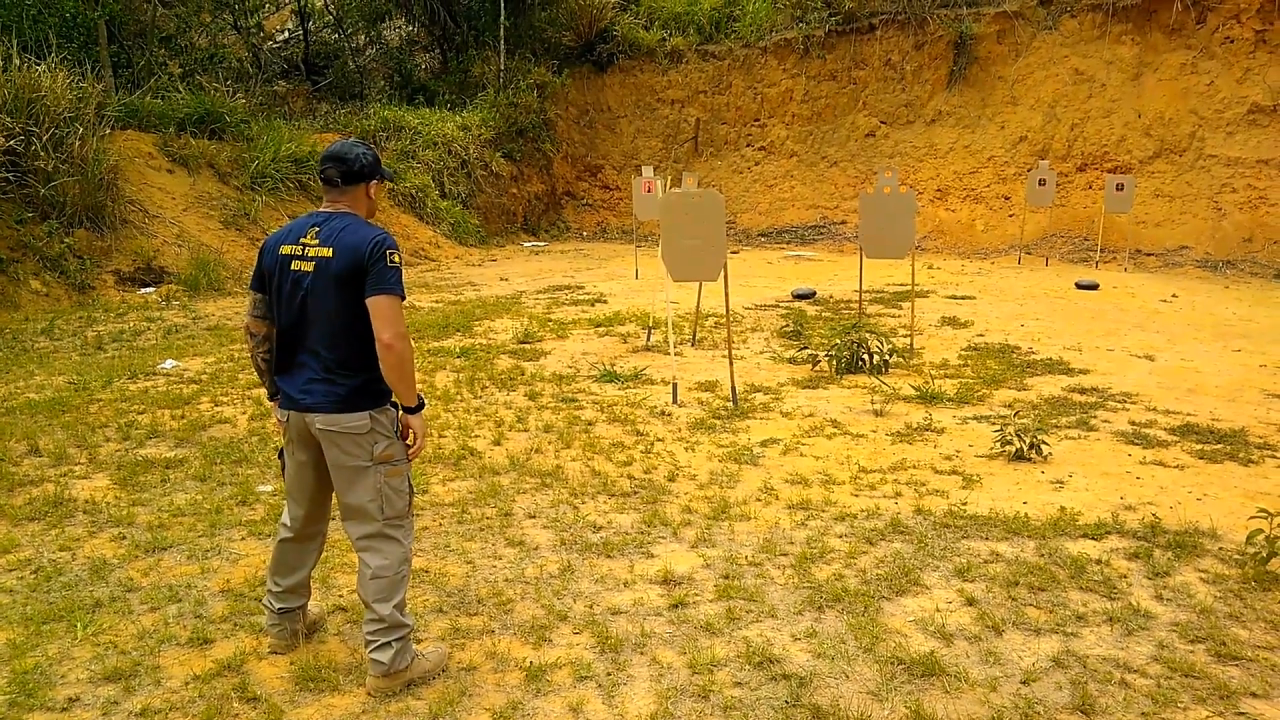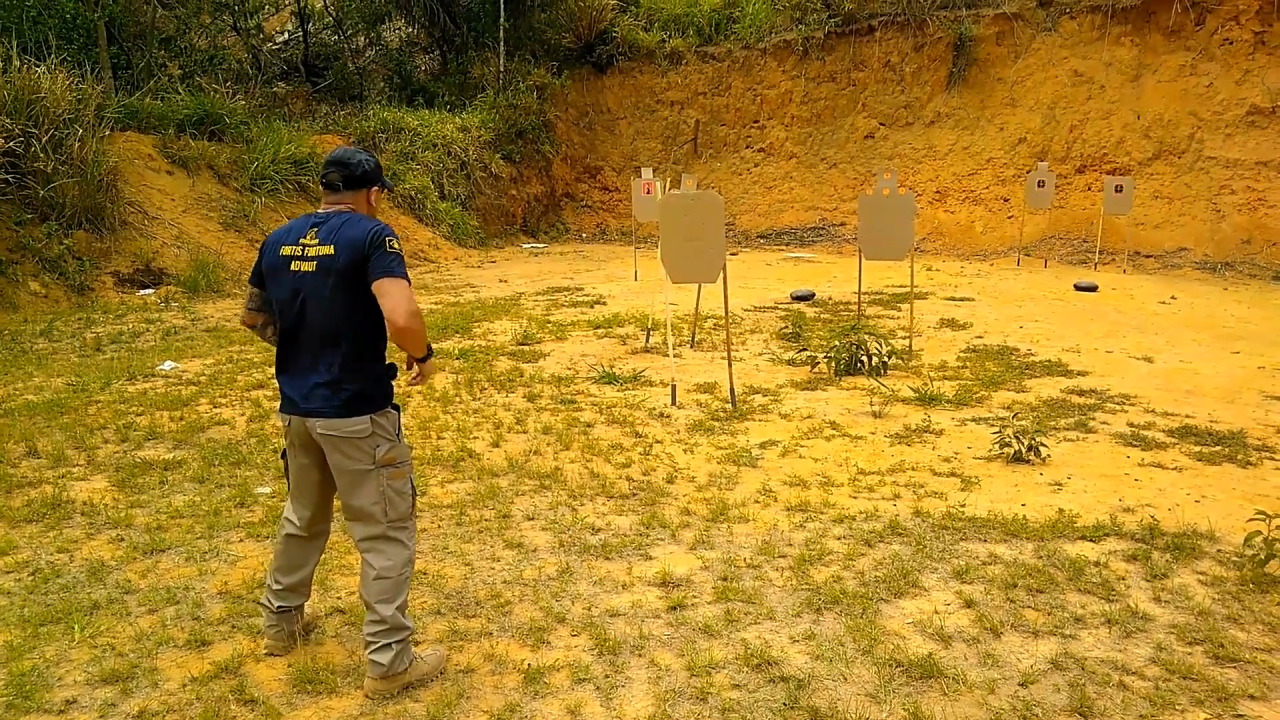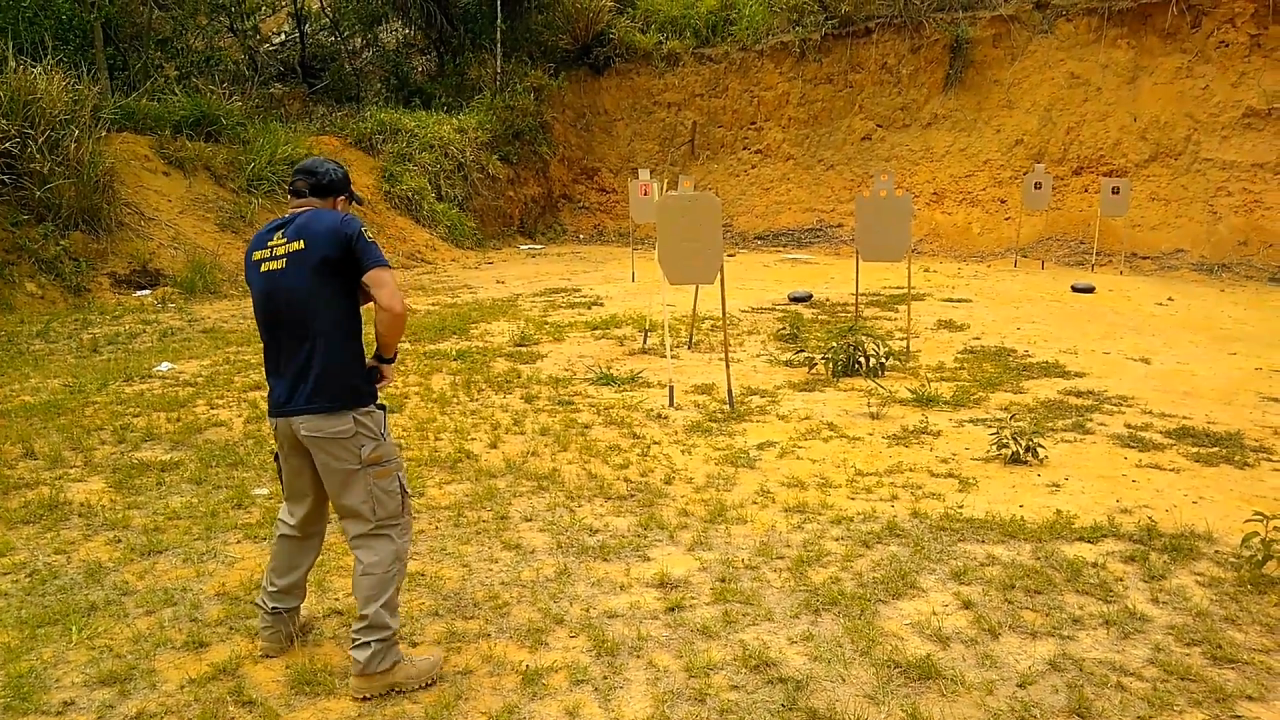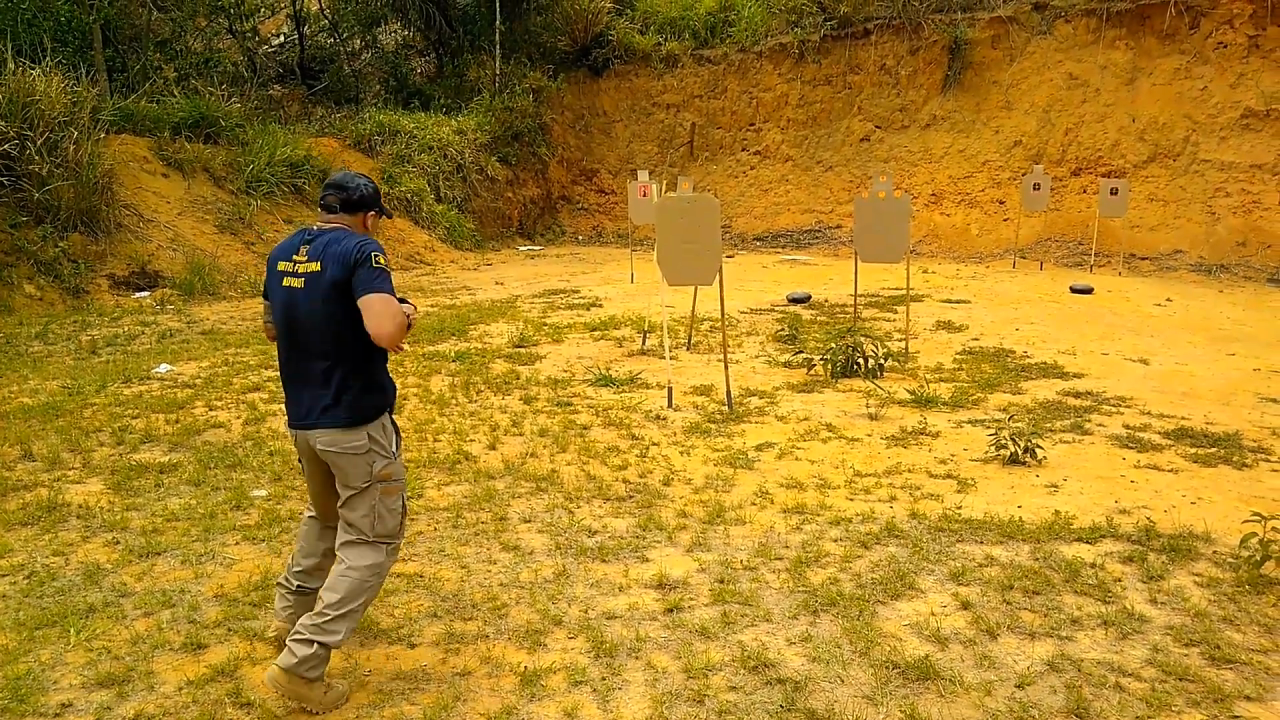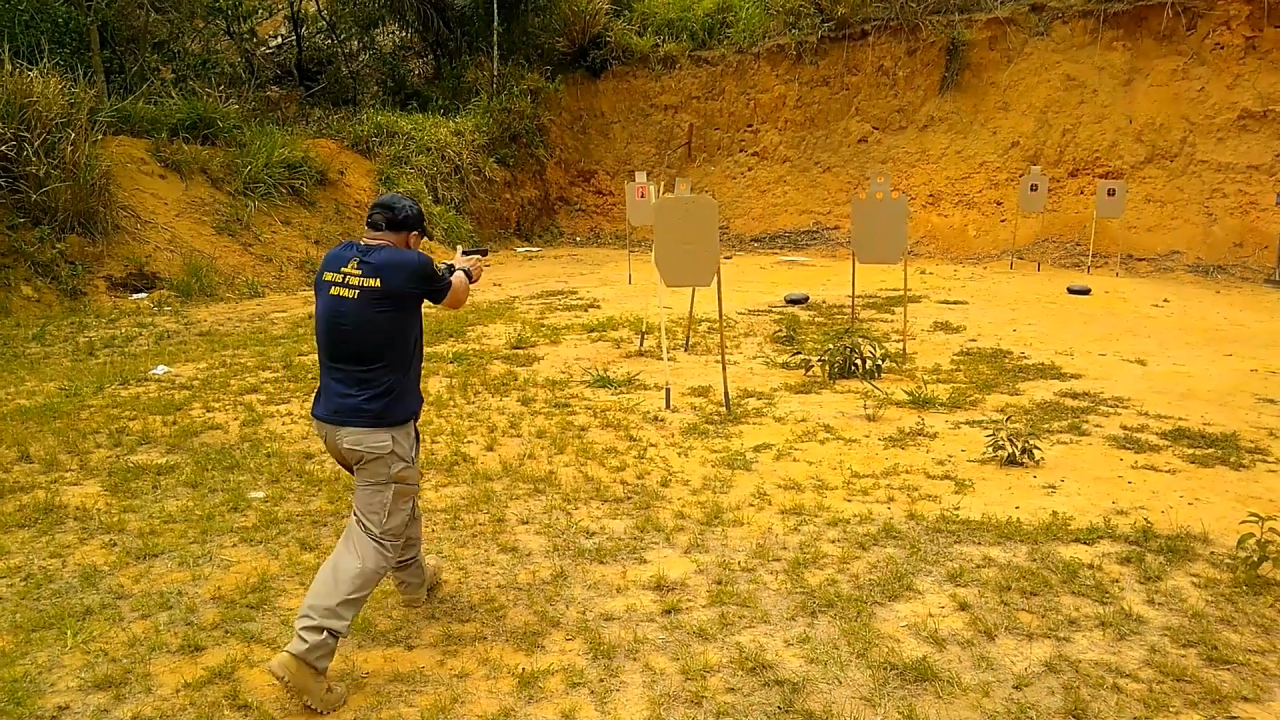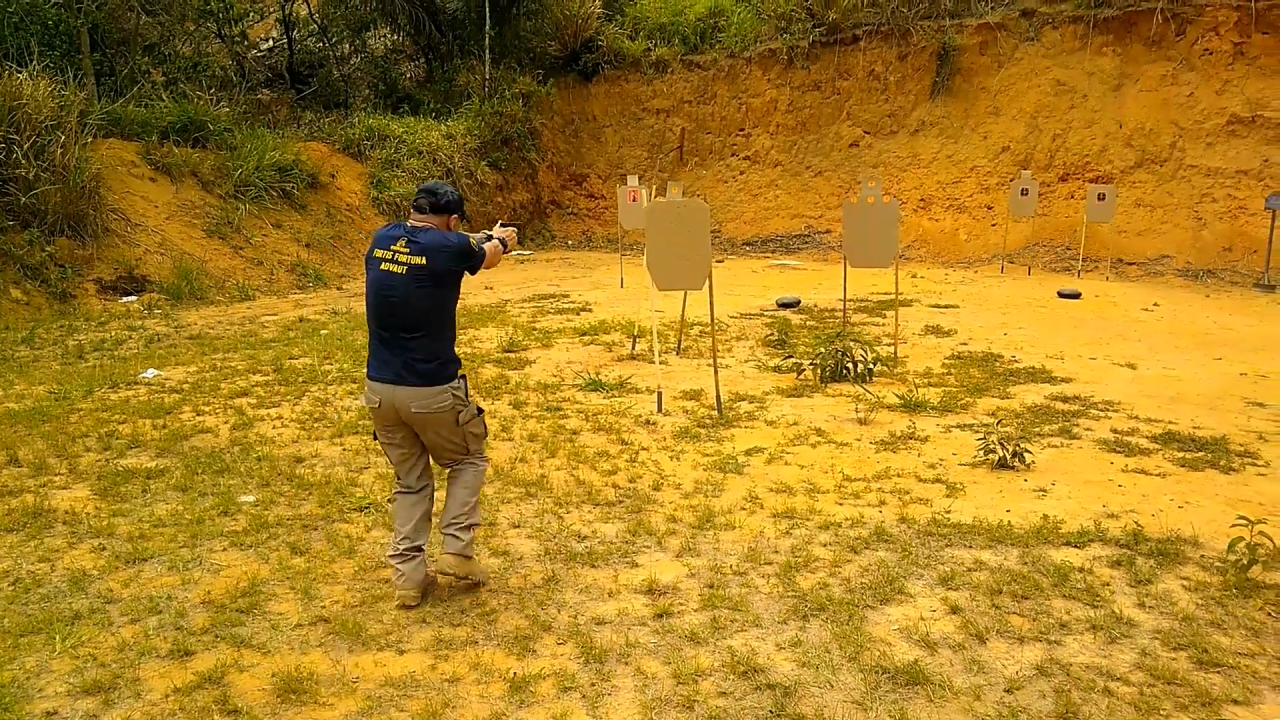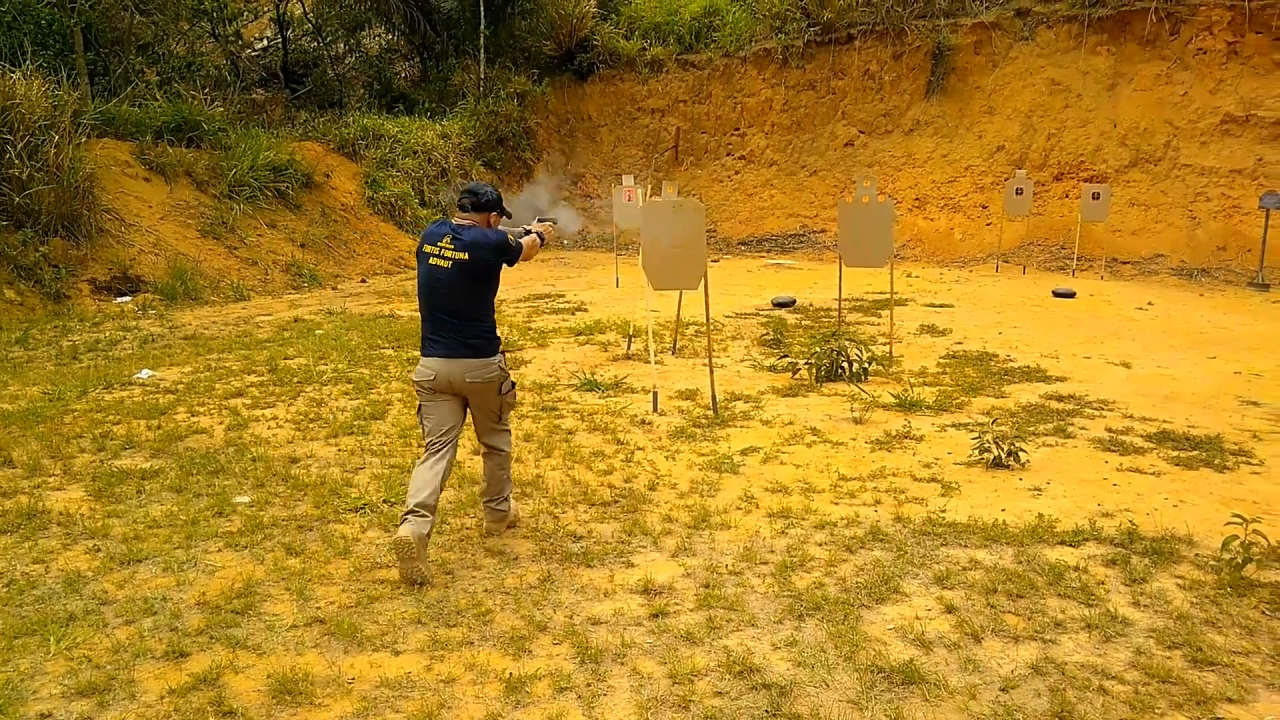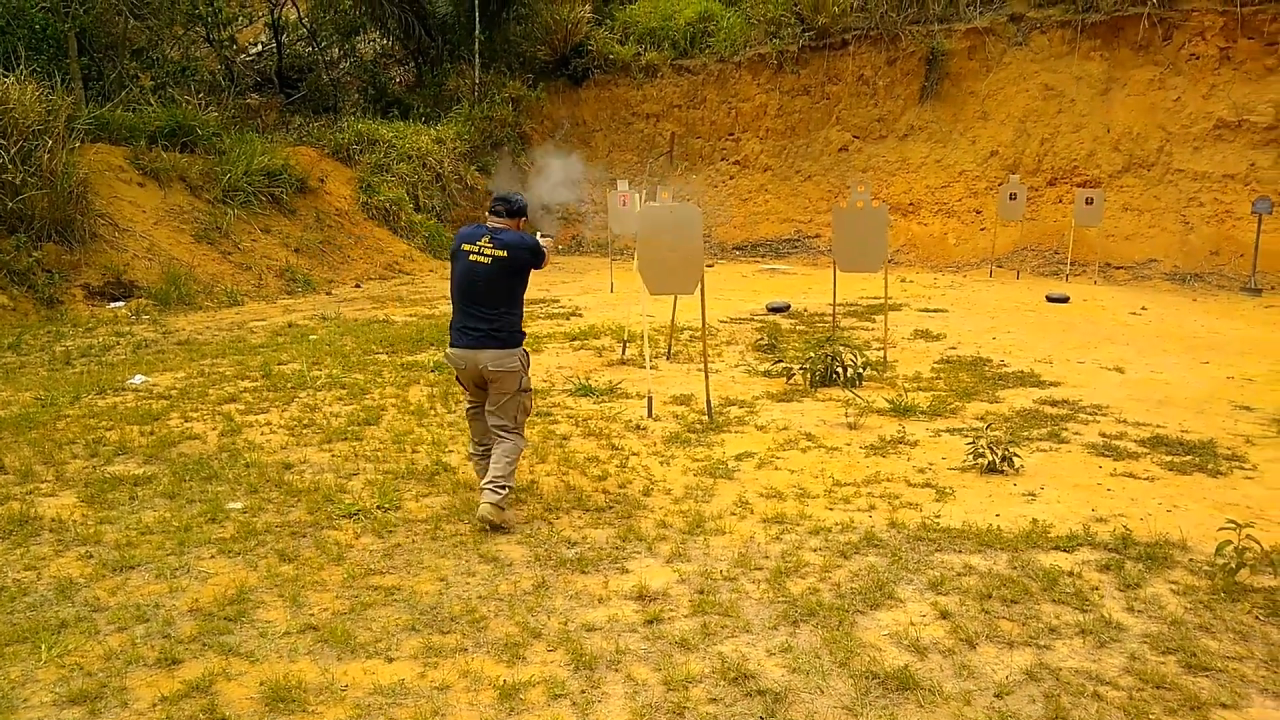
dt=0.3s
person 1, frame 1
left shoulder: (278, 242)
right shoulder: (373, 243)
left elbow: (256, 328)
right elbow: (389, 340)
left wrist: (276, 394)
right wrist: (411, 408)
left hip: (297, 408)
right hip: (355, 414)
left knee: (299, 518)
right knee: (383, 533)
left ankle: (284, 621)
right ankle: (390, 660)
person 1, frame 2
left shoulder: (278, 241)
right shoulder: (371, 236)
left elbow: (254, 316)
right elbow: (402, 318)
right wrist: (422, 354)
left hip: (298, 410)
right hip: (358, 415)
left knee: (303, 518)
right knee: (387, 535)
left ankle: (280, 622)
right ankle: (389, 662)
person 1, frame 3
left shoulder: (257, 246)
right shoulder: (340, 230)
right elbow: (392, 307)
right wrist: (384, 357)
left hip: (285, 412)
right hip: (343, 413)
left knee: (300, 518)
right knee: (381, 530)
left ankle: (277, 623)
right ankle: (375, 660)
person 1, frame 4
left shoulder: (281, 255)
right shoulder: (356, 251)
right elbow: (383, 333)
right wrist: (401, 316)
left hip: (303, 422)
right hip: (356, 426)
left knee: (325, 514)
right knee: (370, 543)
left ankle: (292, 609)
right ankle: (301, 662)
person 1, frame 5
left shoulder: (331, 262)
right shoulder: (409, 265)
right elbow: (455, 297)
left wrist: (444, 271)
right wrist: (467, 271)
left hip: (329, 420)
right hip: (380, 427)
left knee: (389, 505)
right knee: (370, 542)
left ankle: (411, 577)
right ankle: (306, 652)
person 1, frame 6
left shoulder: (382, 239)
right shoulder: (451, 247)
right elbow: (488, 259)
left wrist: (483, 240)
right wrist: (501, 240)
left hip: (379, 389)
right hip: (432, 389)
left knee: (410, 483)
right knee: (468, 461)
left ankle: (409, 576)
right ankle: (456, 551)
person 1, frame 7
left shoulder: (431, 235)
right shoulder: (491, 242)
right elbow: (525, 252)
left wrist: (516, 237)
right wrist: (538, 235)
left hip: (433, 365)
right hip: (480, 364)
left knee: (435, 451)
right knee: (495, 439)
left ankle: (414, 528)
right ankle: (498, 513)
person 1, frame 8
left shoulder: (463, 237)
right shoulder: (522, 245)
right elbow: (543, 259)
right wrist: (543, 246)
left hip: (461, 350)
right hip: (503, 353)
left knee: (477, 405)
right knee: (507, 430)
left ankle: (485, 472)
right ankle: (493, 501)
